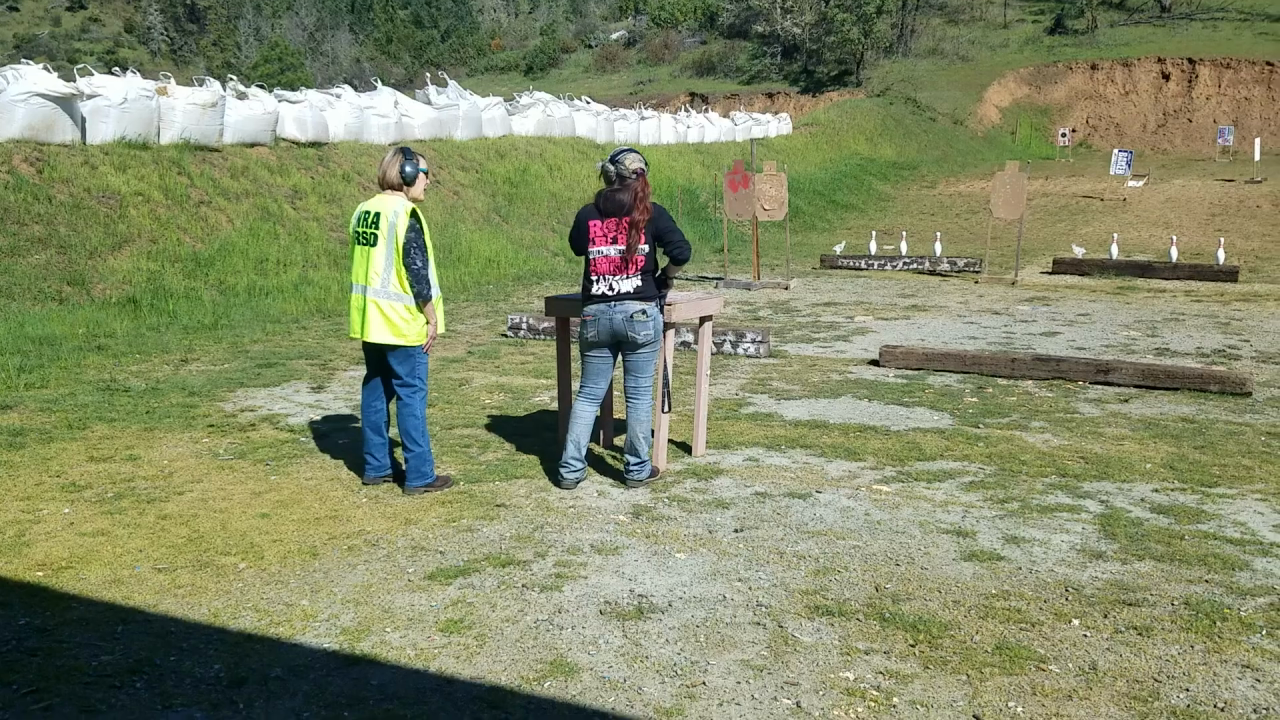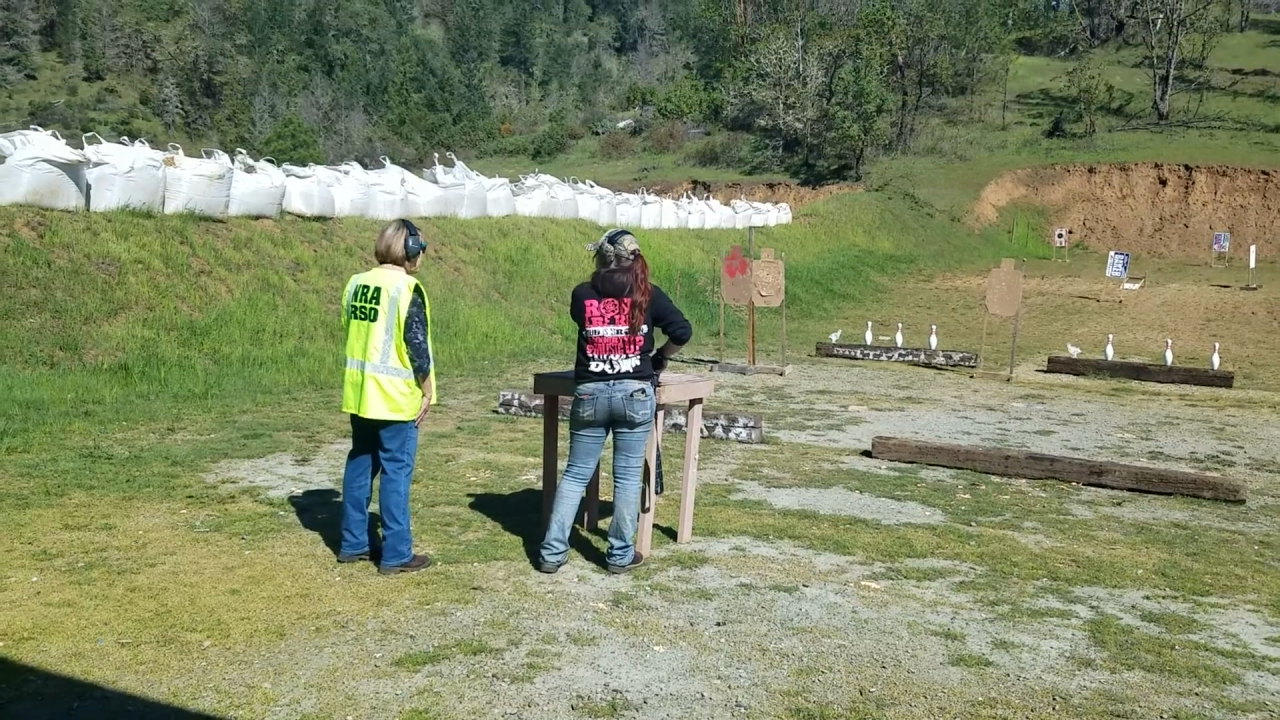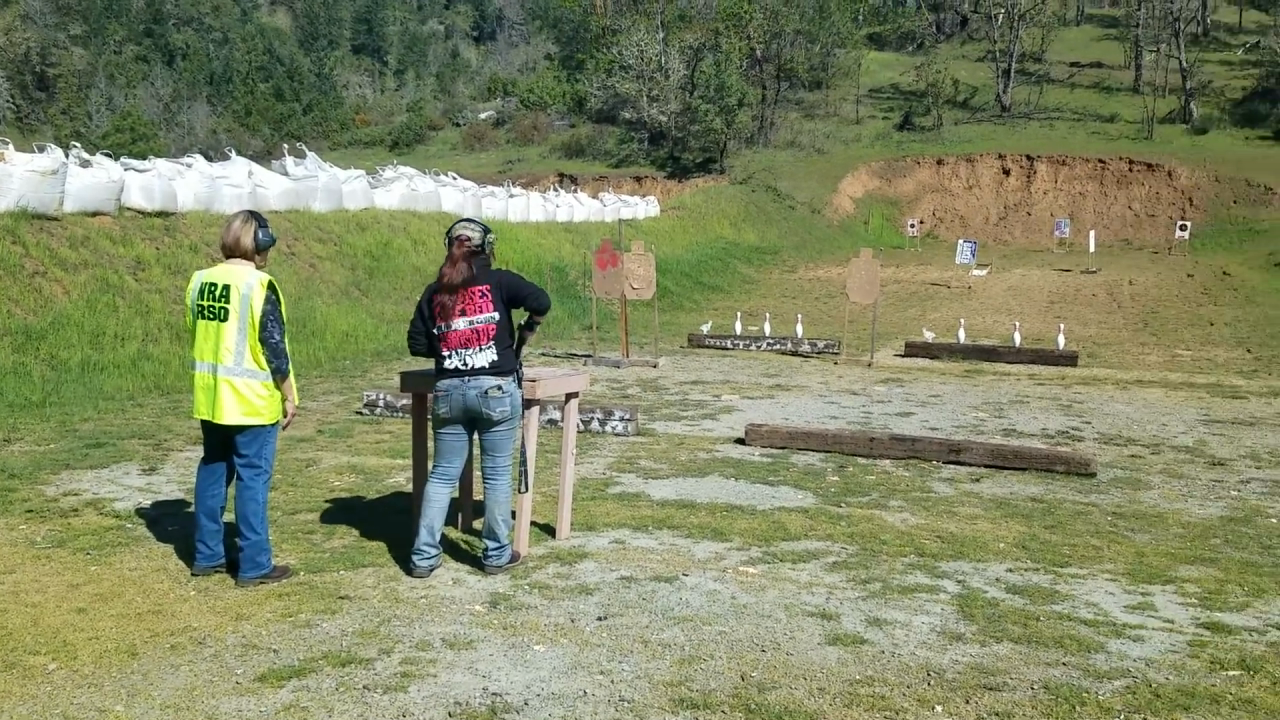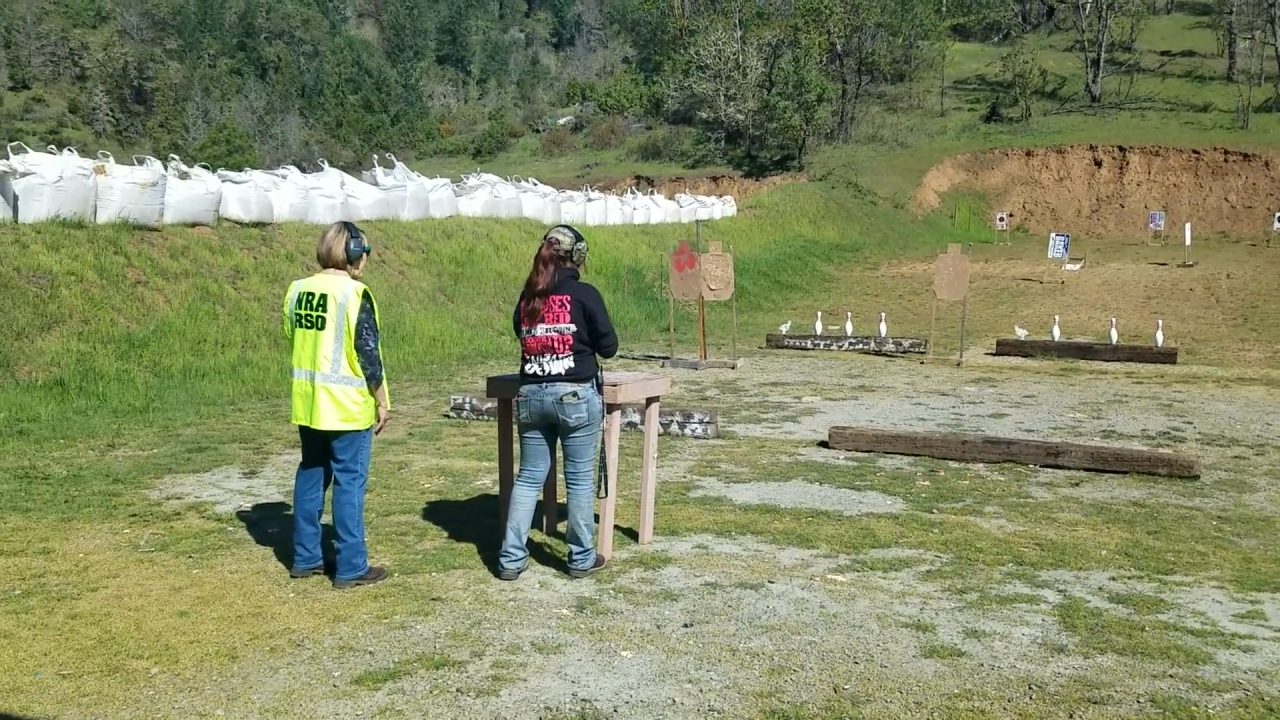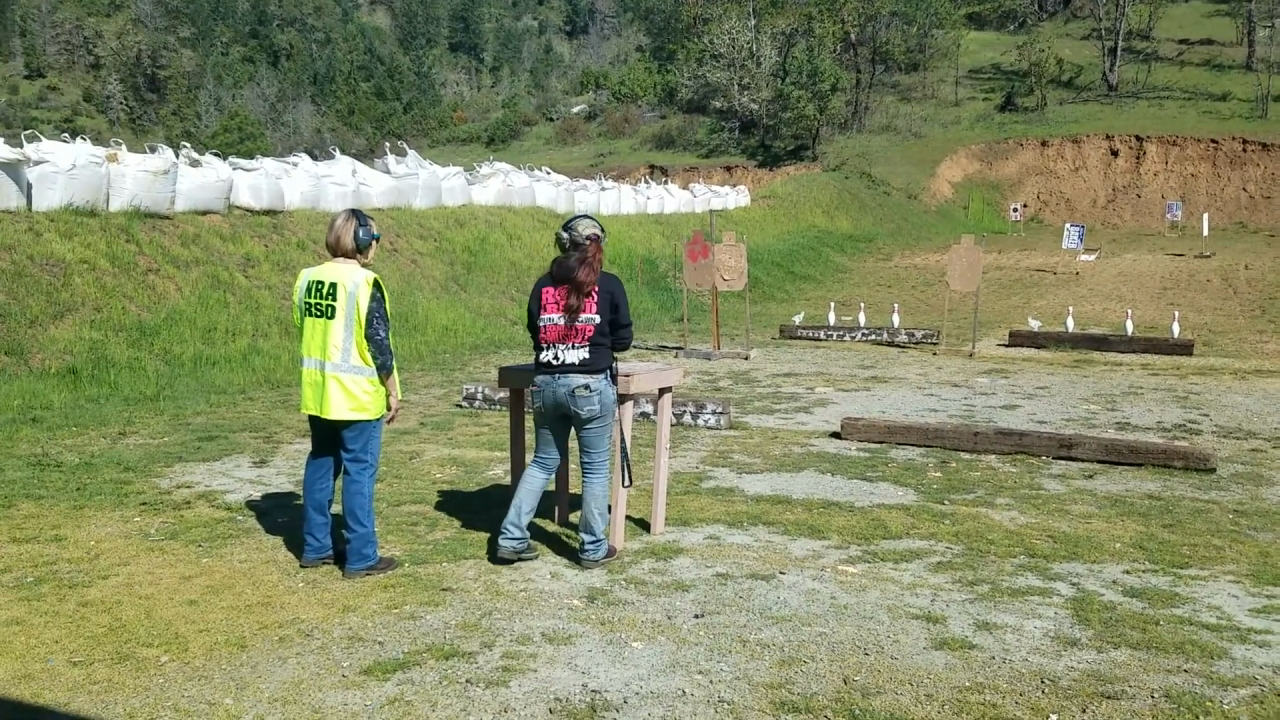
dt=1s
person 1, frame 1
left shoulder: (363, 212)
right shoulder: (406, 213)
right elbow: (418, 272)
right wrist: (431, 318)
left hip: (370, 320)
right hip: (402, 322)
left knee: (376, 390)
right knee: (411, 394)
left ankle: (375, 466)
right ankle: (419, 475)
person 1, frame 2
left shoulder: (356, 284)
right shoulder: (407, 288)
left elbow: (351, 333)
right elbow: (418, 346)
right wrist: (427, 392)
left hip: (360, 393)
right hip: (396, 397)
left knee: (360, 465)
right knee: (396, 471)
left ankle: (352, 544)
right ankle: (396, 555)
person 1, frame 3
left shoulder: (199, 281)
right shoulder: (259, 284)
left elbow: (198, 335)
right elbow: (274, 347)
right wrist: (288, 396)
left hip: (210, 398)
right hip: (252, 400)
left knee: (212, 471)
right knee: (253, 479)
left ankle: (207, 556)
right ankle: (254, 565)
person 1, frame 4
left shoulder: (297, 291)
right shoulder: (354, 294)
left elbow: (295, 343)
right elbow: (368, 355)
right wrist: (381, 401)
left hip: (308, 404)
right hip: (347, 406)
left knee: (311, 476)
right knee: (349, 483)
left ankle: (306, 557)
right ankle: (351, 567)
person 1, frame 5
left shoulder: (307, 279)
right shoulder: (365, 282)
left elbow: (305, 332)
right elbow: (379, 344)
right wrist: (392, 392)
left hip: (317, 393)
right hip: (358, 396)
left knee: (321, 466)
right knee: (359, 473)
left ankle: (315, 548)
right ankle: (361, 557)
person 2, frame 1
left shoulder: (587, 215)
right shoulder: (651, 213)
left elbow: (576, 247)
right elbow: (681, 252)
right wrist: (664, 278)
left hip: (595, 315)
right hip: (640, 314)
left knee: (589, 394)
right knee: (639, 394)
left ankle: (570, 469)
right ankle: (637, 469)
person 2, frame 2
left shoulder: (582, 294)
right shoulder: (648, 294)
right elbow: (682, 331)
right wrist: (660, 358)
left hip: (590, 394)
right hip: (635, 393)
left knee: (575, 474)
right knee: (628, 476)
left ankle: (552, 552)
right ankle: (620, 555)
person 2, frame 3
left shoulder: (434, 292)
right shoulder: (499, 280)
left elbow: (416, 344)
right elbow: (541, 303)
right wrist: (526, 329)
left hip: (449, 391)
right hip: (497, 389)
left knee: (442, 474)
right knee: (497, 474)
left ankle: (423, 557)
right ankle: (496, 554)
person 2, frame 4
left shoulder: (527, 297)
right shoulder: (584, 293)
right elbow: (608, 347)
left hip: (531, 395)
right hip: (576, 395)
left knee: (528, 477)
right knee: (579, 478)
left ankle: (511, 558)
right ankle: (581, 558)
person 2, frame 5
left shoulder: (544, 284)
right shoulder: (608, 285)
left elbow: (534, 331)
right elbow: (623, 340)
left hip: (546, 384)
right hip: (591, 385)
left knee: (543, 462)
right knee: (595, 468)
left ankle: (511, 538)
right ankle: (593, 548)
